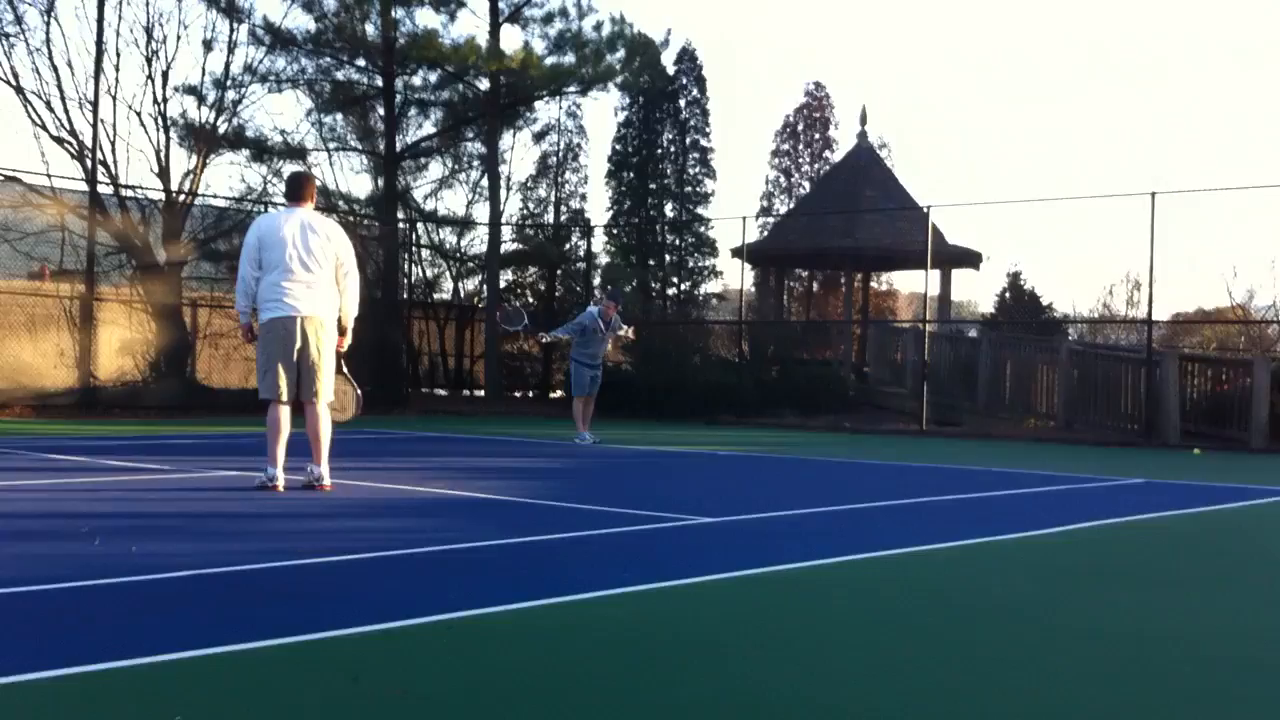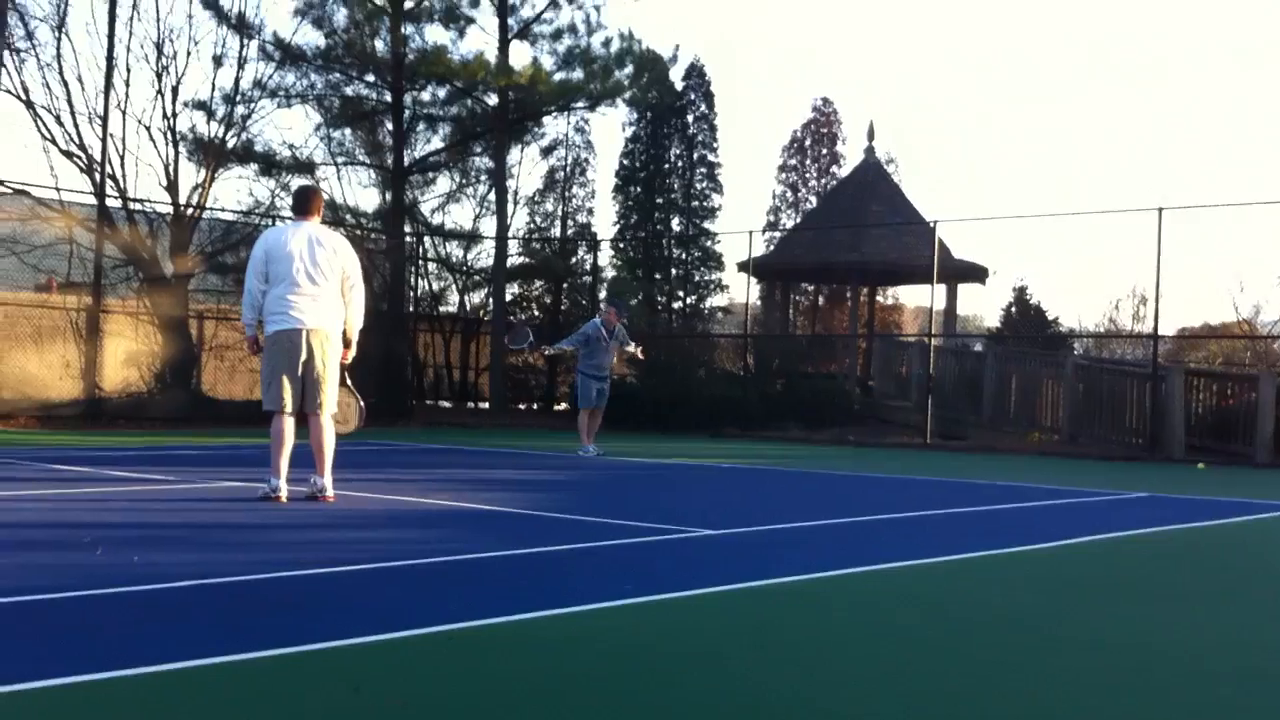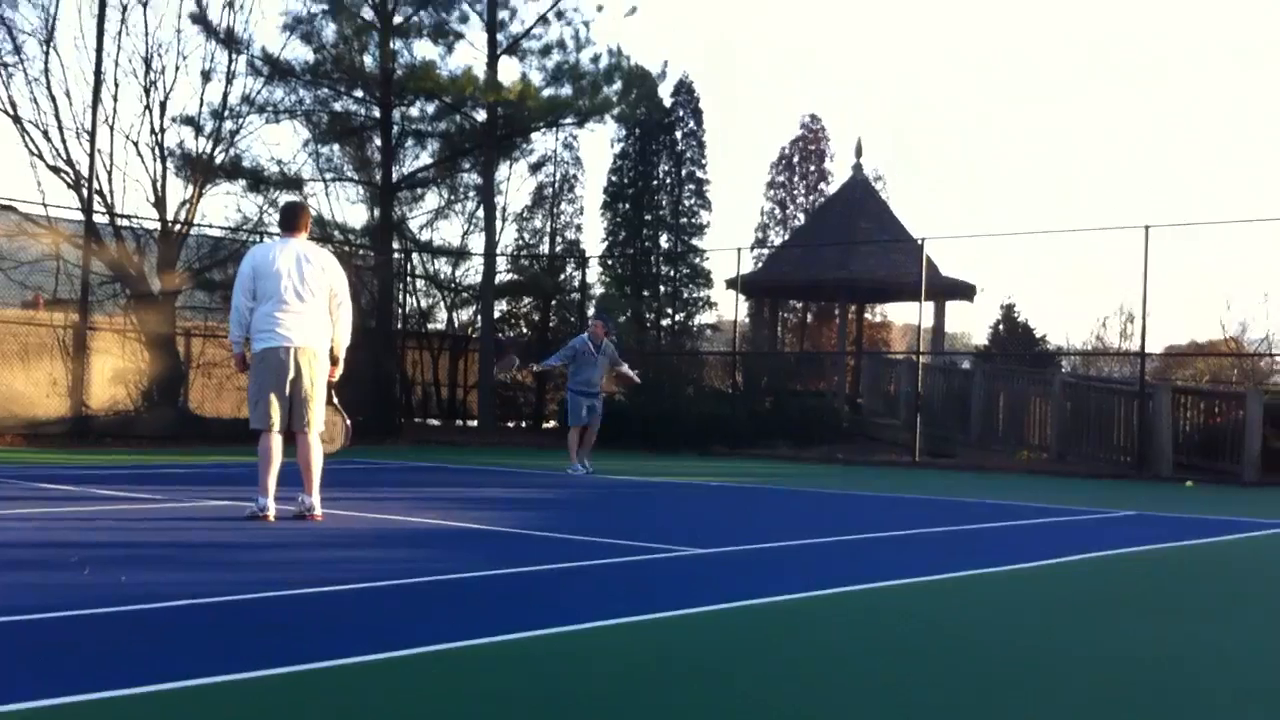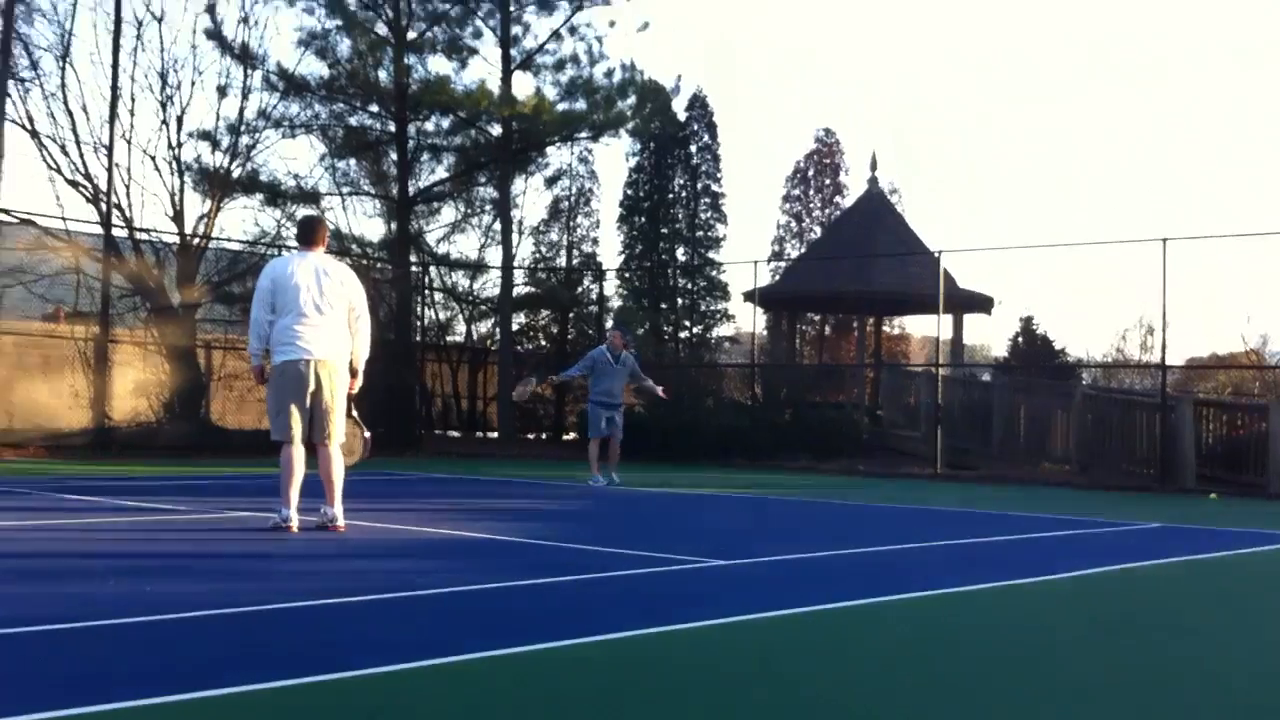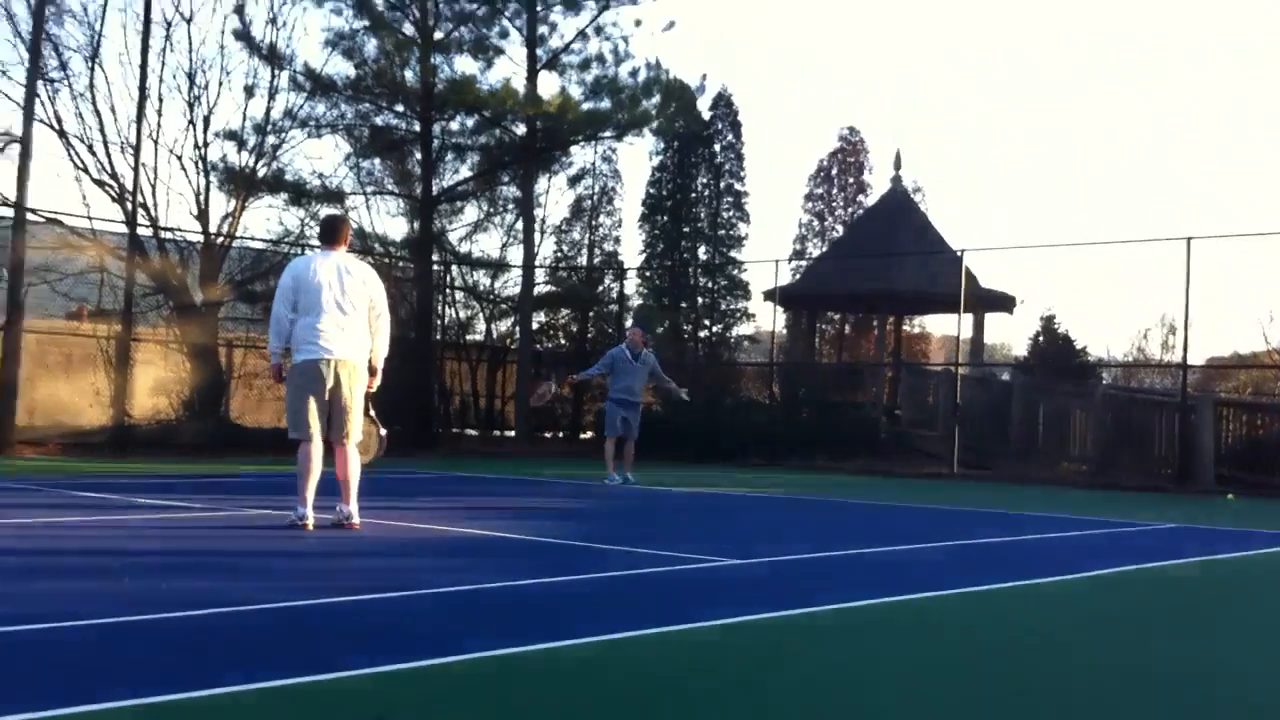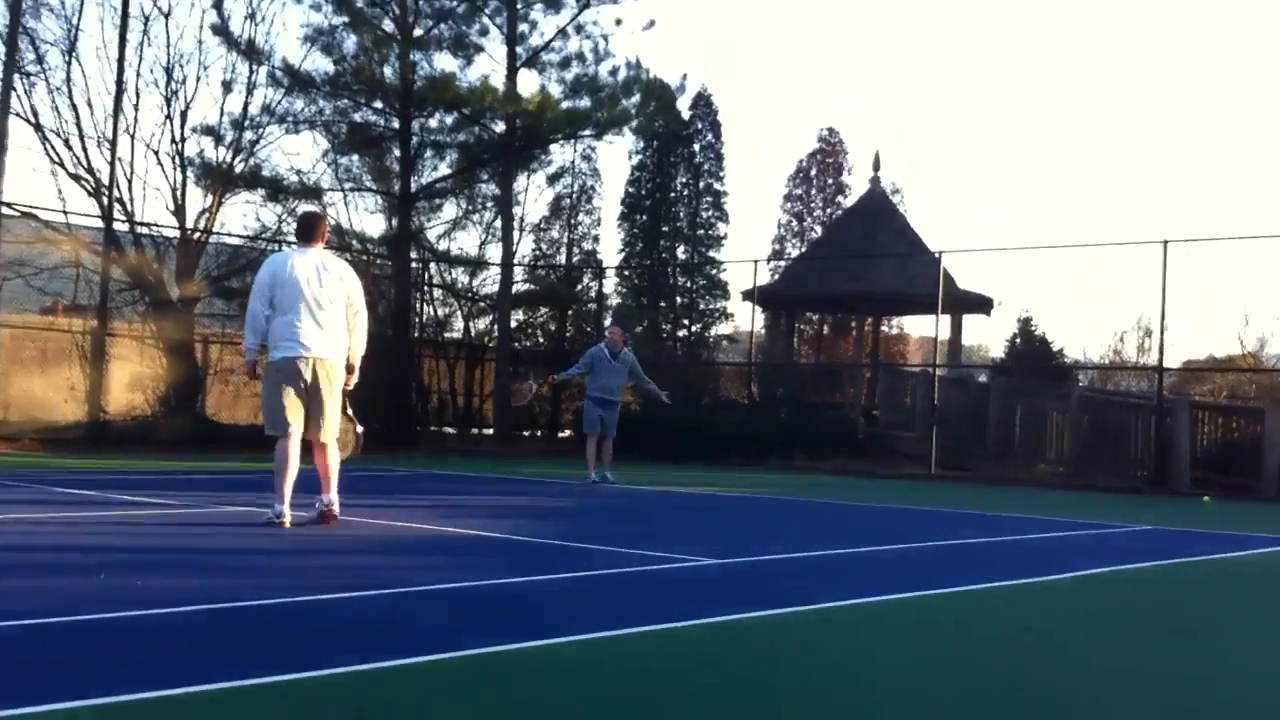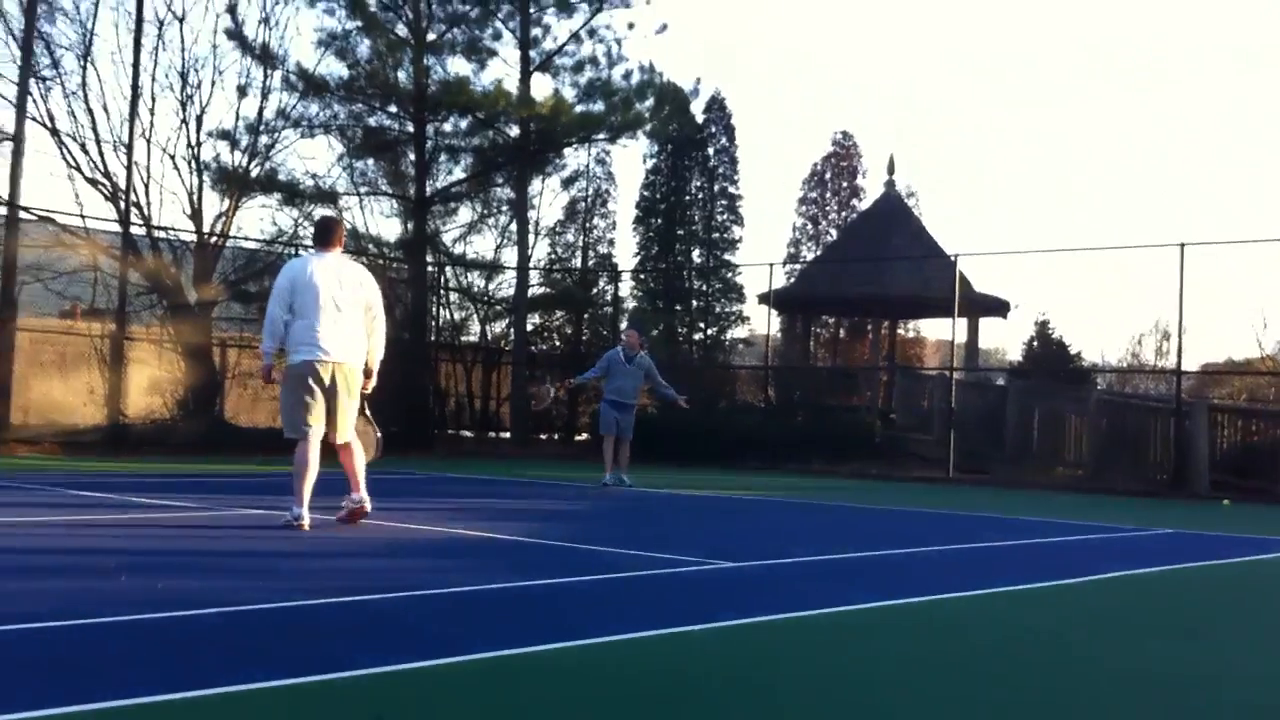
dt=0.1s
person 1, frame 1
left shoulder: (262, 225)
right shoulder: (331, 229)
left elbow: (247, 275)
right elbow: (348, 281)
left wrist: (245, 317)
right wrist: (347, 323)
left hip: (277, 320)
right hip: (320, 321)
left knee: (279, 399)
right knee: (317, 400)
left ankle: (274, 472)
right ankle: (319, 471)
person 1, frame 2
left shoulder: (270, 239)
right shoulder: (338, 242)
left elbow: (254, 288)
right elbow: (354, 293)
left wrist: (250, 329)
right wrist: (352, 336)
left hip: (282, 332)
right hip: (325, 333)
left knee: (283, 411)
right knee: (320, 412)
left ankle: (277, 483)
right ankle: (323, 483)
person 1, frame 3
left shoulder: (257, 255)
right shoulder: (325, 259)
left elbow: (241, 305)
right elbow: (342, 310)
left wrist: (238, 347)
right wrist: (338, 353)
left hip: (270, 350)
right hip: (312, 351)
left knee: (271, 429)
right knee: (308, 431)
left ankle: (265, 502)
right ankle: (311, 501)
person 1, frame 4
left shoulder: (275, 269)
right shoulder: (343, 273)
left elbow: (260, 318)
right elbow: (360, 323)
left wrist: (257, 359)
right wrist: (357, 366)
left hip: (289, 363)
right hip: (332, 363)
left knee: (292, 440)
right knee: (329, 442)
left ankle: (288, 513)
right ankle: (333, 512)
person 1, frame 5
left shoulder: (298, 268)
right shoulder: (365, 272)
left elbow: (281, 316)
right elbow: (380, 323)
left wrist: (276, 357)
right wrist: (376, 365)
left hip: (310, 361)
right hip: (352, 363)
left knee: (311, 438)
right knee: (345, 441)
left ankle: (304, 511)
right ankle: (348, 508)
person 1, frame 6
left shoulder: (275, 264)
right shoulder: (342, 269)
left elbow: (257, 313)
right elbow: (358, 320)
left wrist: (251, 353)
right wrist: (354, 362)
left hip: (287, 358)
right hip: (329, 360)
left knee: (288, 435)
right knee: (324, 436)
left ankle: (281, 508)
right ankle: (328, 499)
person 1, frame 7
left shoulder: (295, 269)
right shoulder: (361, 274)
left elbow: (276, 316)
right elbow: (376, 325)
left wrist: (268, 357)
right wrist: (372, 366)
left hip: (307, 362)
right hip: (348, 364)
left knee: (308, 438)
right knee: (345, 435)
left ankle: (300, 511)
right ankle: (358, 497)
person 2, frame 1
left shoulder: (615, 320)
right shoulder: (587, 318)
right elbow: (567, 330)
left wrist: (627, 331)
right wrist: (549, 336)
left hip: (596, 365)
right hip: (580, 363)
left knee: (591, 398)
right knee: (579, 397)
left ankle: (585, 431)
right ankle: (580, 433)
person 2, frame 2
left shoulder: (620, 331)
right shoulder: (591, 327)
left elbow: (627, 344)
right elbow: (572, 342)
left wrist: (635, 350)
right wrist: (554, 348)
left hip: (604, 377)
right hip: (587, 375)
left knee: (599, 411)
right knee: (586, 409)
left ankle: (590, 443)
right ankle: (584, 445)
person 2, frame 3
left shoulder: (608, 348)
right shoulder: (577, 343)
left elbow: (617, 364)
right elbow: (559, 358)
left wrist: (630, 374)
right wrist: (541, 366)
left hip: (595, 395)
right hip: (577, 393)
left knee: (594, 428)
right knee: (576, 427)
left ankle: (583, 459)
right ankle: (574, 463)
person 2, frame 4
left shoulder: (629, 359)
right shoulder: (596, 354)
left elbow: (640, 378)
right elbow: (579, 369)
left wrist: (655, 388)
right wrist: (560, 377)
left hip: (616, 406)
right hip: (598, 404)
left knee: (616, 440)
right knee: (595, 438)
left ankle: (612, 473)
right ankle: (594, 475)
person 2, frame 5
left shoulder: (649, 359)
right shoulder: (616, 353)
left elbow: (661, 379)
right elbow: (598, 369)
left wrist: (677, 390)
right wrist: (579, 377)
left hip: (634, 405)
right hip: (615, 402)
left knee: (630, 439)
right knee: (612, 437)
left ankle: (627, 473)
right ankle: (611, 474)
person 2, frame 6
left shoulder: (629, 358)
right shoulder: (595, 352)
left elbow: (641, 379)
right elbow: (579, 368)
left wrist: (658, 392)
right wrist: (560, 377)
left hip: (612, 404)
right hip: (594, 401)
left knee: (608, 438)
right knee: (592, 436)
left ankle: (606, 472)
right ankle: (591, 472)
person 2, frame 7
left shoulder: (646, 362)
right shoulder: (612, 355)
left elbow: (658, 383)
right elbow: (595, 372)
left wrist: (675, 397)
right wrist: (576, 381)
left hip: (628, 407)
right hip: (609, 403)
left knee: (624, 441)
right knee: (608, 437)
left ankle: (622, 475)
right ankle: (608, 474)
